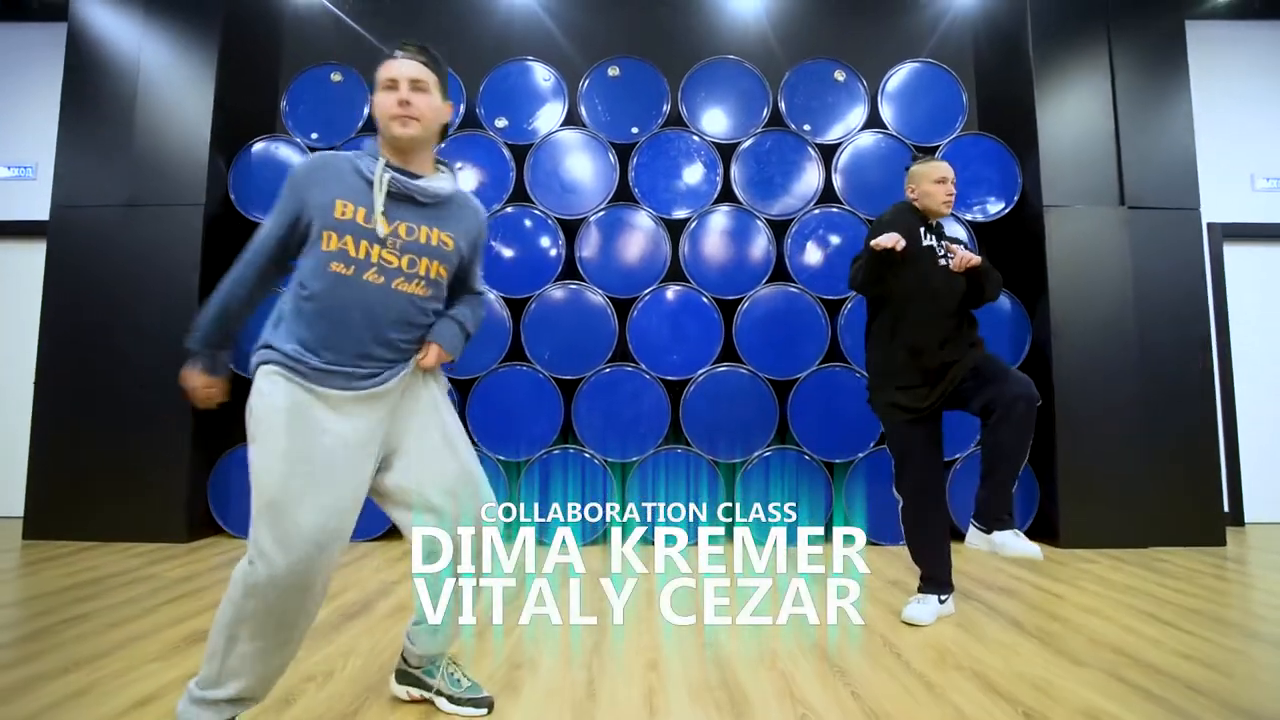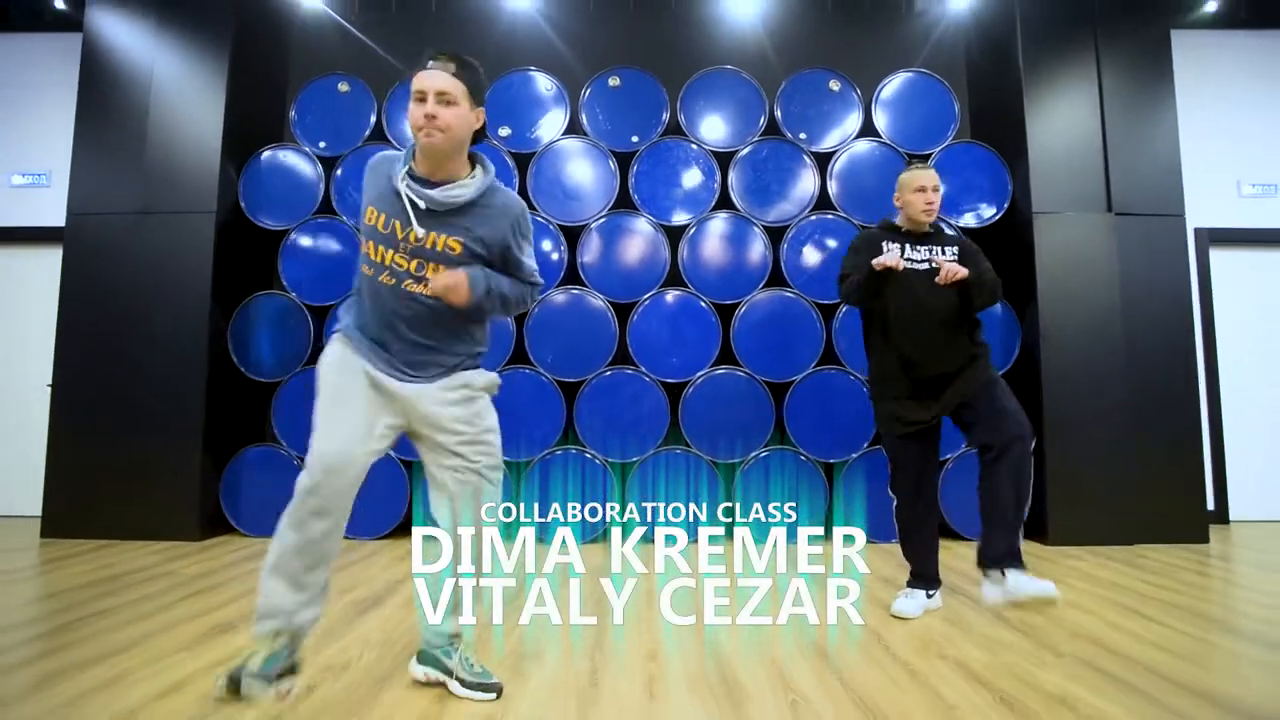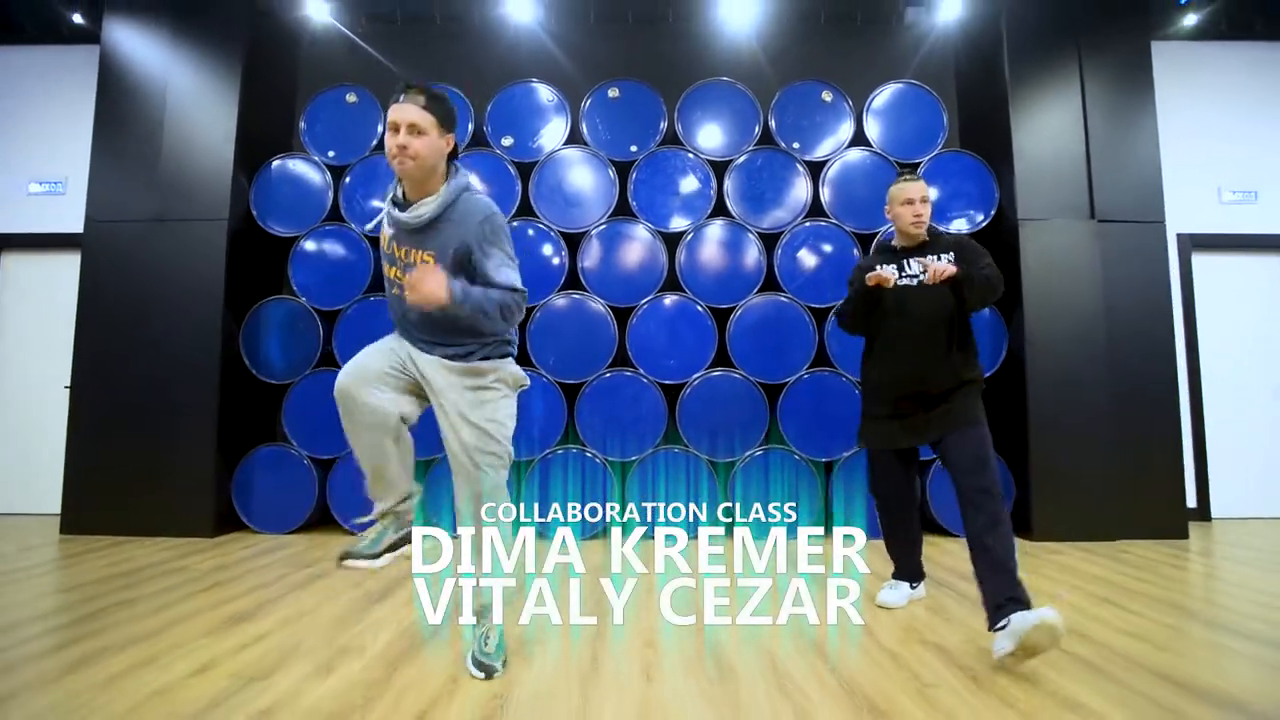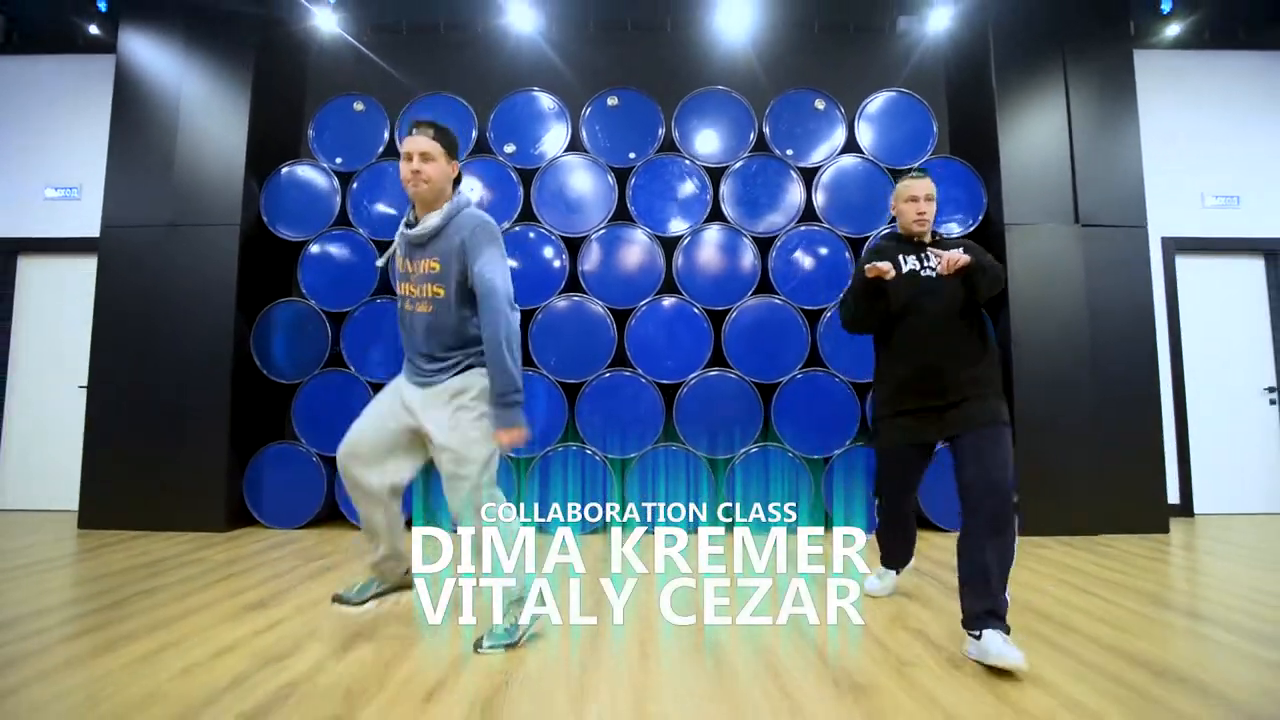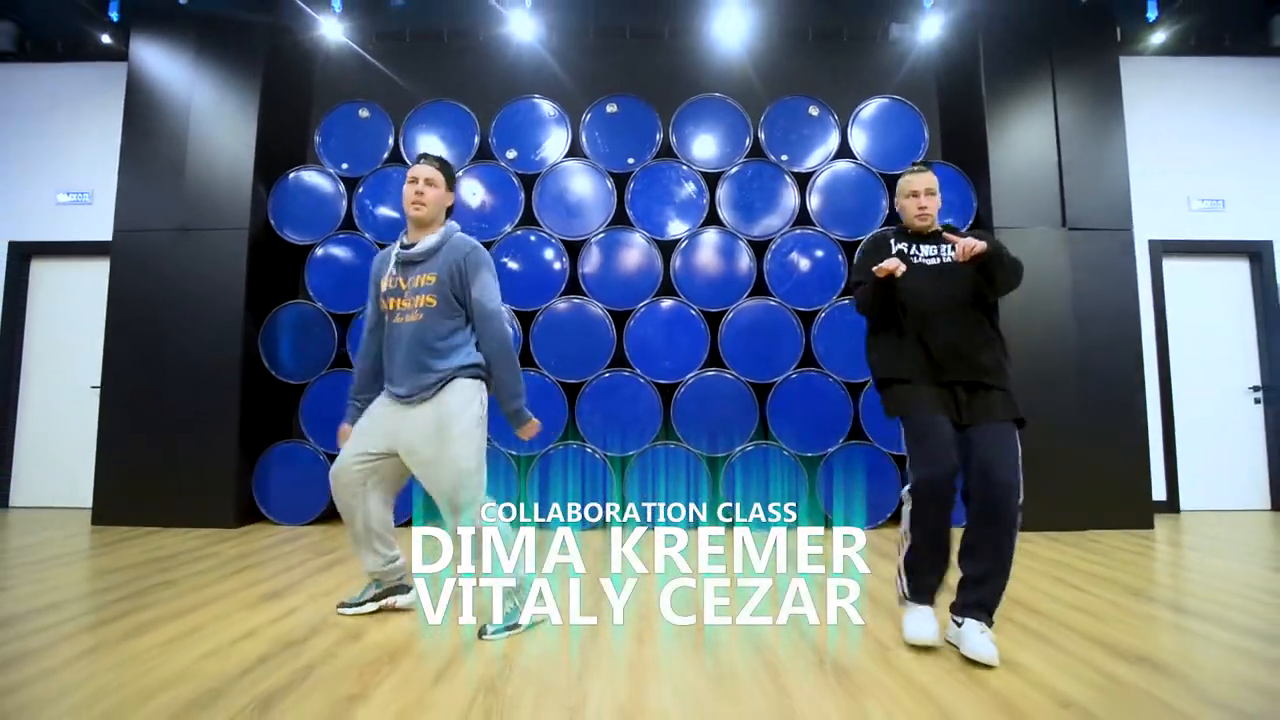
dt=0.2s
person 1, frame 1
left shoulder: (466, 214)
right shoulder: (318, 175)
left elbow: (468, 296)
right elbow: (259, 266)
left wrist: (450, 332)
right wrist: (207, 352)
left hip: (405, 391)
right hip: (302, 389)
left knee: (465, 518)
right knee: (292, 555)
person 1, frame 2
left shoulder: (503, 209)
right shoulder: (377, 172)
left elbow: (524, 289)
left wrist: (477, 287)
left hip: (451, 380)
right hip: (361, 361)
left knee: (471, 507)
right knee: (327, 477)
left ankle: (441, 645)
person 1, frame 3
left shoulder: (477, 214)
right shoulder: (395, 200)
left elbow: (510, 304)
left wrist: (453, 294)
left hip: (477, 367)
right hip: (409, 347)
left knee: (481, 496)
right knee: (356, 383)
left ankle: (485, 620)
right ankle: (397, 510)
person 1, frame 4
left shoulder: (475, 228)
right shoulder: (406, 234)
left elbow: (498, 312)
left wrist: (507, 405)
left hip: (468, 385)
right hip: (415, 382)
left knee: (474, 499)
right knee: (356, 457)
left ankle: (515, 607)
right ankle: (392, 568)
person 1, frame 5
left shoulder: (466, 253)
right shoulder: (384, 262)
left elbow: (494, 330)
right elbow: (373, 338)
left wrist: (515, 408)
right wrist: (355, 408)
left hip: (453, 394)
right hip: (395, 399)
left knee: (465, 501)
right knee: (348, 478)
left ankle: (516, 592)
right ankle: (390, 579)
person 2, frame 1
left shoulder: (951, 240)
right shoulder: (895, 221)
left elbow: (987, 292)
right elbow: (863, 283)
left wrist: (975, 268)
right wrist: (881, 252)
left hip: (960, 359)
right hip: (903, 375)
left knee: (1018, 397)
right knee: (919, 484)
left ankle: (990, 522)
right ankle: (936, 589)
person 2, frame 2
left shoulder: (956, 244)
right shoulder: (873, 241)
left elbow: (989, 293)
right elbow: (850, 294)
left wrist: (965, 277)
right wrist: (875, 272)
left hip: (963, 369)
right hip: (902, 384)
left knee: (1012, 436)
right knee: (912, 486)
left ankle: (1001, 569)
right ankle: (923, 585)
person 2, frame 3
left shoulder: (957, 249)
right shoulder: (872, 262)
left elbow: (991, 287)
right elbow: (852, 323)
left wrist: (955, 275)
right wrist: (868, 289)
left hip: (953, 395)
right hip: (889, 403)
left knee: (982, 493)
right knee: (893, 496)
left ankle: (1008, 617)
right ankle: (908, 576)
person 2, frame 4
left shoulder: (959, 248)
right shoulder: (881, 254)
left elbow: (993, 281)
right elbow: (855, 323)
left wrist: (967, 265)
right wrist: (869, 283)
left hip: (974, 396)
right hip: (904, 399)
left knee: (992, 498)
right knee: (894, 496)
left ankle: (986, 628)
right ankle: (894, 563)
person 2, frame 5
left shoulder: (964, 242)
right shoulder: (881, 245)
left elbow: (1009, 278)
right elbow: (867, 307)
left wrist: (984, 251)
right wrist: (881, 280)
left hip: (982, 382)
right hip: (915, 380)
left knee: (999, 495)
right knee: (933, 477)
left ankle: (970, 616)
right ankle: (918, 593)
